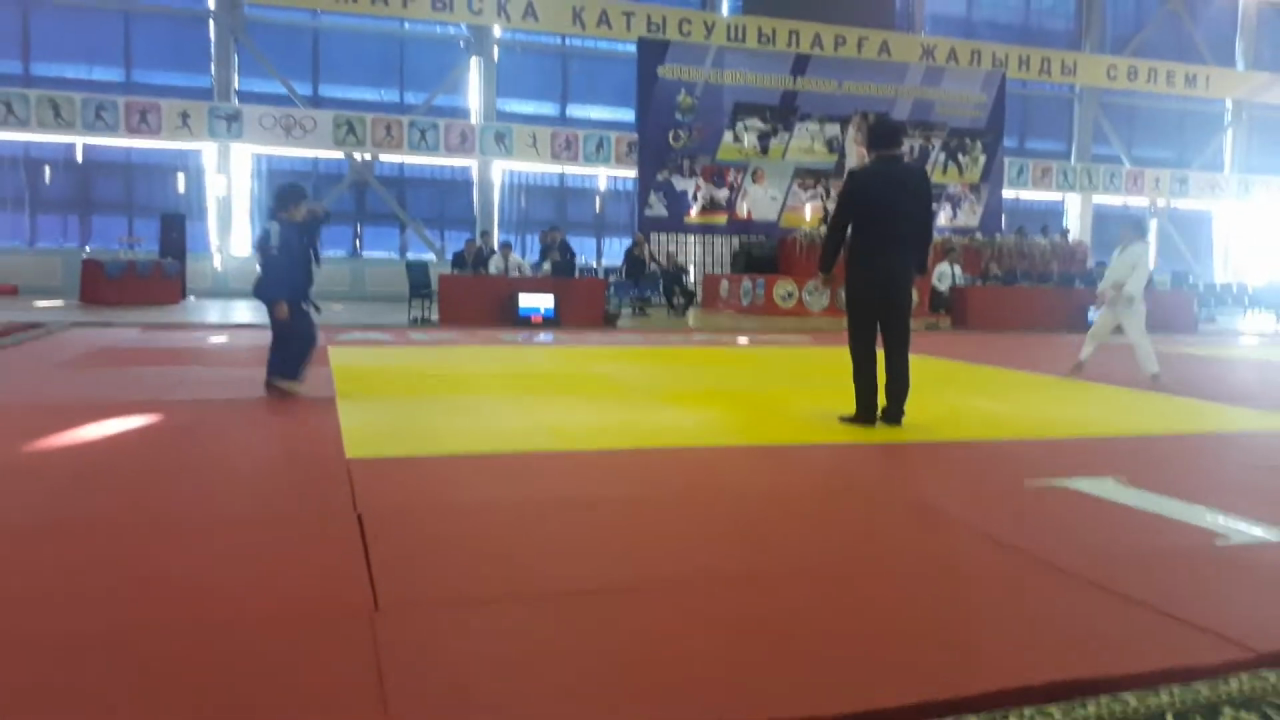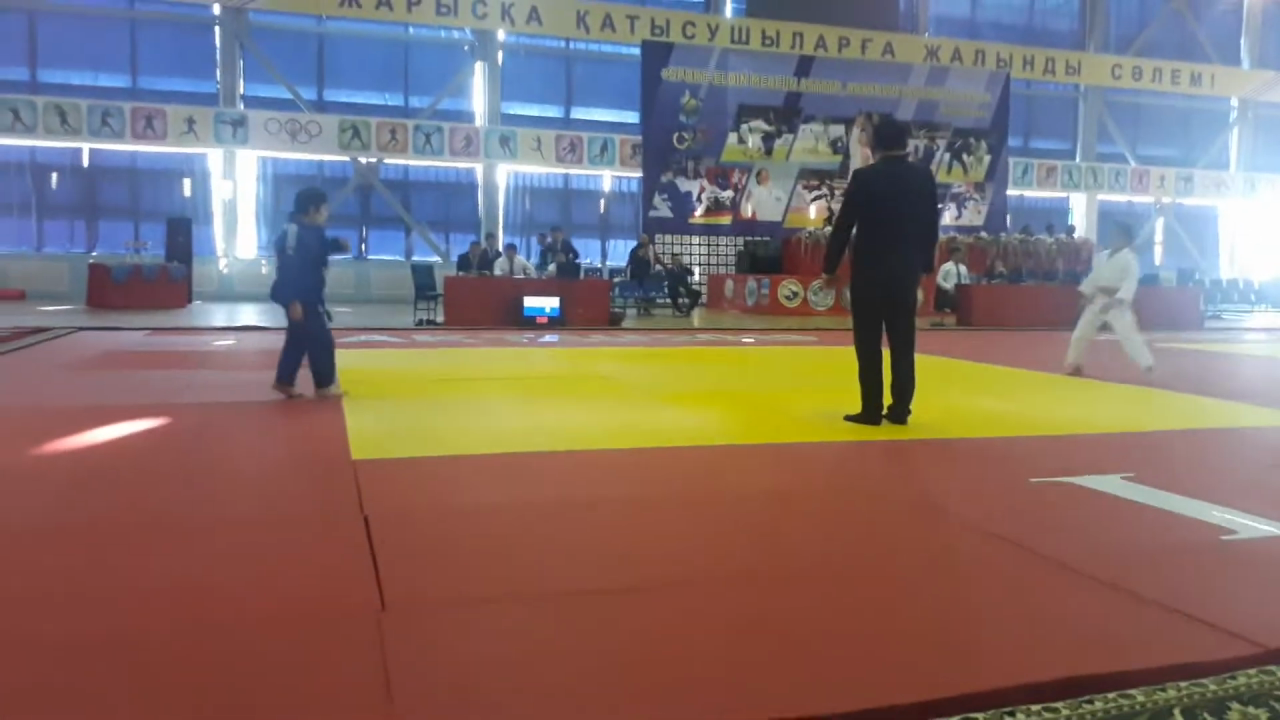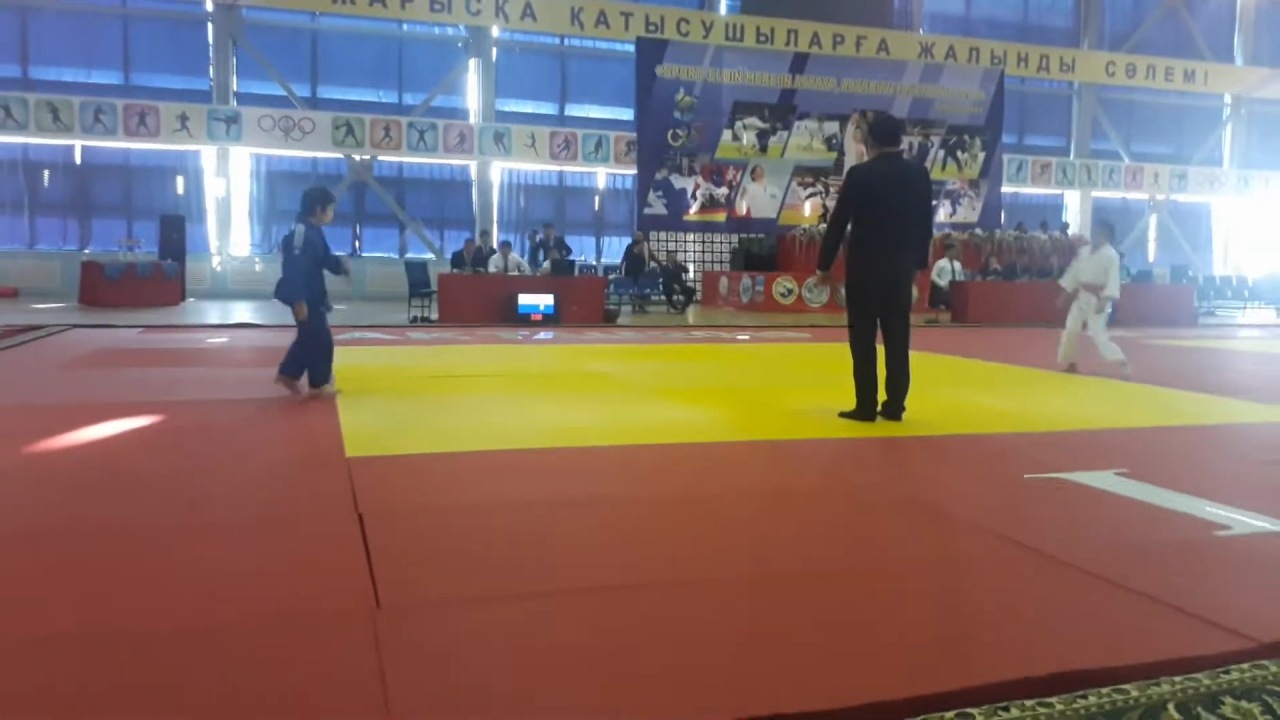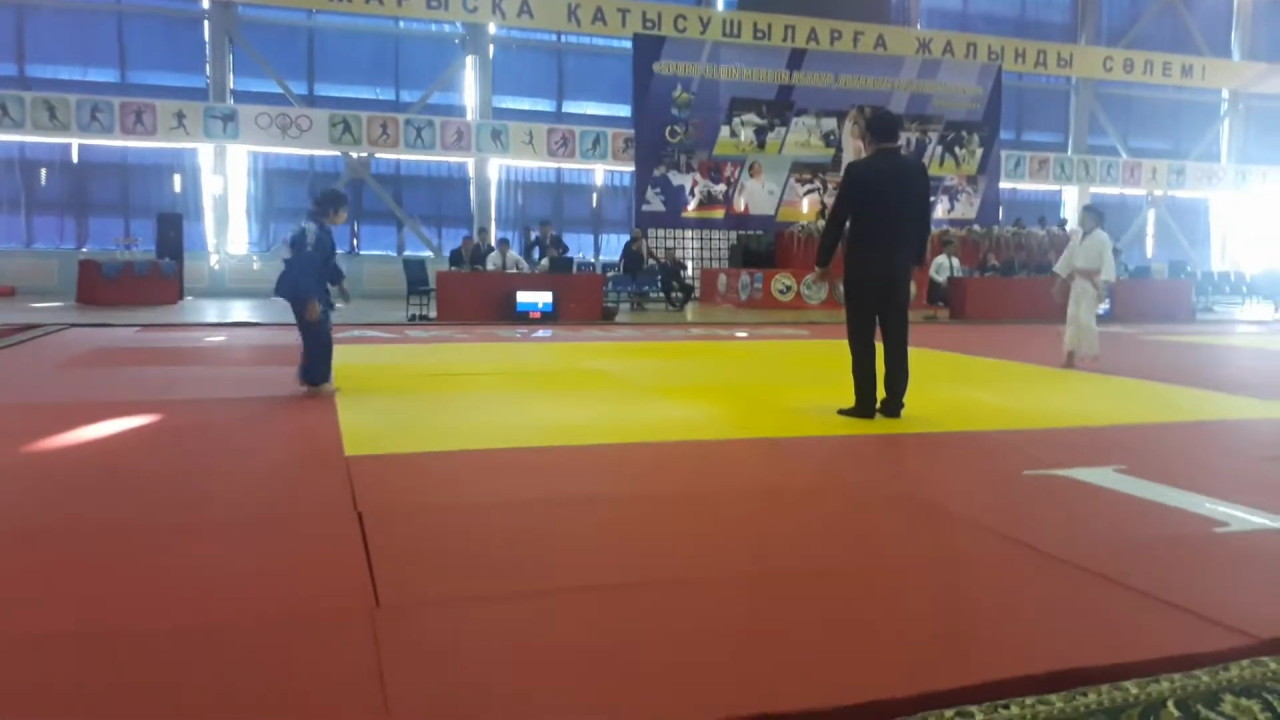
dt=0.1s
person 1, frame 1
left shoulder: (859, 177)
right shoulder: (918, 177)
left elbow: (839, 224)
right elbow: (925, 226)
left wrist: (826, 266)
right wrist: (918, 265)
left hip: (864, 269)
right hip: (900, 270)
left knee: (863, 342)
right knee: (897, 342)
left ankle: (866, 410)
right ankle: (894, 410)
person 1, frame 2
left shoulder: (864, 177)
right shoulder: (924, 178)
left elbow: (844, 224)
right elbow: (931, 226)
left wrist: (829, 267)
right wrist: (924, 265)
left hip: (870, 269)
right hip: (906, 269)
left knee: (868, 342)
right knee: (903, 341)
left ankle: (872, 410)
right ankle: (899, 409)
person 1, frame 3
left shoulder: (860, 174)
right shoulder: (919, 175)
left elbow: (839, 222)
right elbow: (925, 223)
left wrist: (824, 264)
right wrist: (918, 262)
left hip: (865, 266)
right hip: (901, 266)
left knee: (863, 338)
right knee: (897, 338)
left ankle: (866, 407)
right ankle: (894, 406)
person 1, frame 4
left shoulder: (858, 170)
right shoulder: (917, 171)
left elbow: (837, 218)
right elbow: (923, 219)
left wrist: (823, 260)
right wrist: (915, 258)
left hip: (863, 263)
right hip: (899, 263)
left knee: (862, 335)
right knee: (896, 334)
left ankle: (865, 404)
right ankle: (893, 403)
person 2, frame 1
left shoulder: (294, 227)
right shoulder: (275, 231)
right elbow: (273, 269)
left wrist: (318, 215)
right wrist: (279, 301)
left hip: (292, 293)
right hip: (283, 296)
left knee: (284, 338)
right knee: (304, 336)
left ankle: (275, 381)
right ankle: (286, 378)
person 2, frame 2
left shoulder: (313, 231)
right shoulder: (293, 233)
left elbow: (325, 249)
right elbow: (288, 270)
left wrist: (339, 245)
right wrist: (293, 301)
left hip: (308, 295)
right hip: (300, 298)
left knee: (298, 340)
right knee: (322, 340)
left ankle: (284, 382)
right ankle: (324, 385)
person 2, frame 3
left shoulder: (313, 231)
right shoulder: (301, 232)
left elbow: (323, 257)
right elbow: (295, 269)
left wrist: (340, 264)
right wrist: (299, 301)
left hip: (310, 293)
right hip: (302, 295)
left knee: (309, 337)
right knee: (321, 339)
left ankle: (287, 375)
right ankle: (319, 384)
person 2, frame 4
left shoulder: (321, 230)
right shoulder: (314, 231)
left elbow: (326, 263)
right elbow: (307, 267)
left wrist: (339, 283)
right wrist: (312, 300)
left hip: (312, 291)
right hip: (303, 292)
left knee: (315, 335)
right knee: (320, 338)
left ankle: (308, 377)
right ankle: (317, 383)
